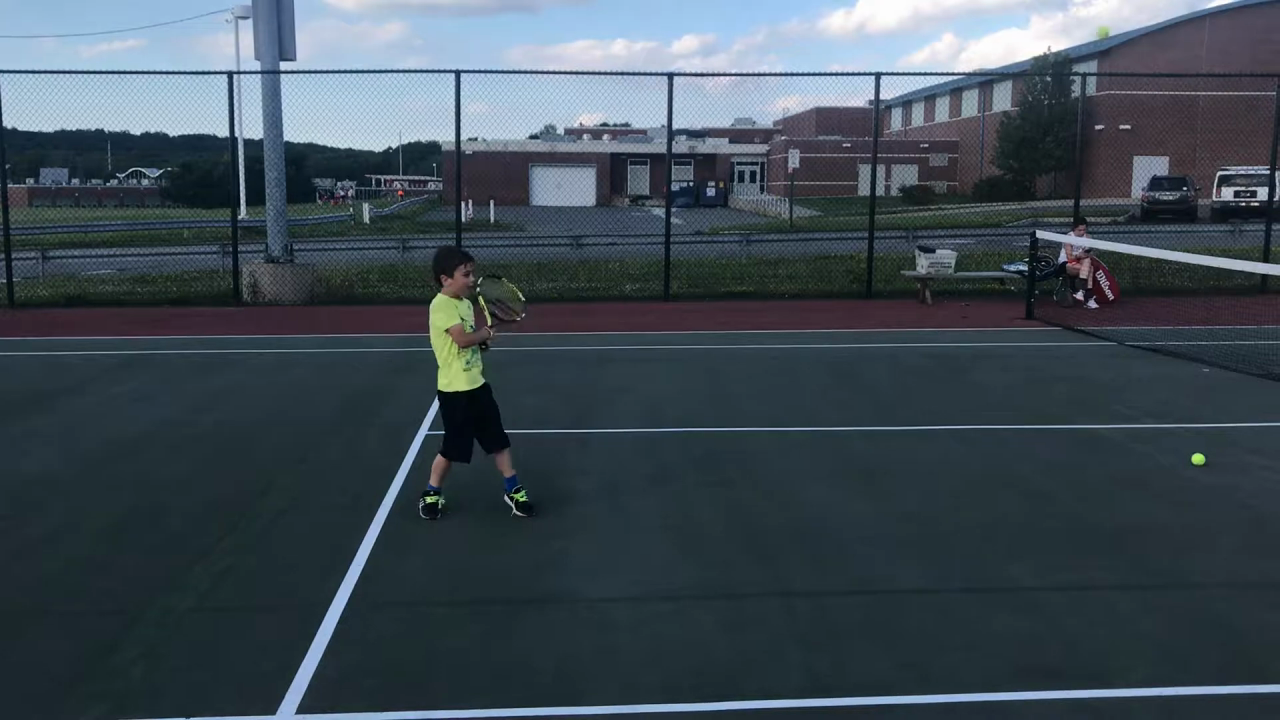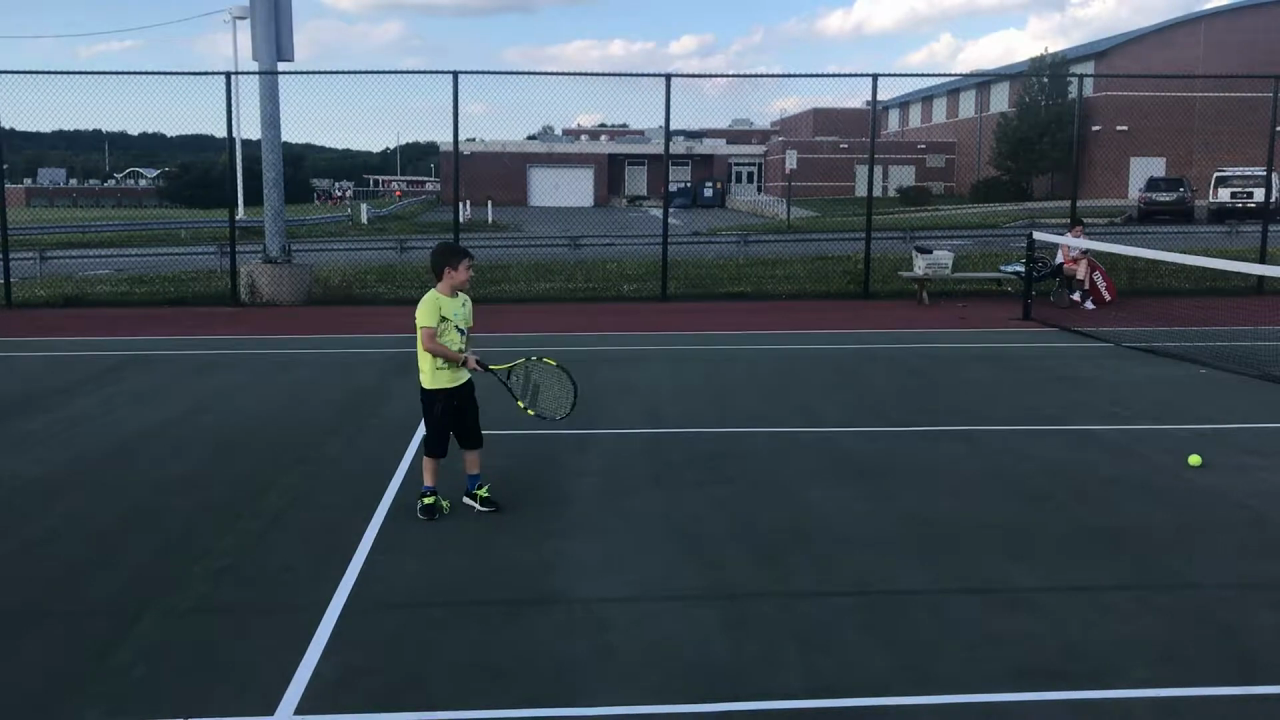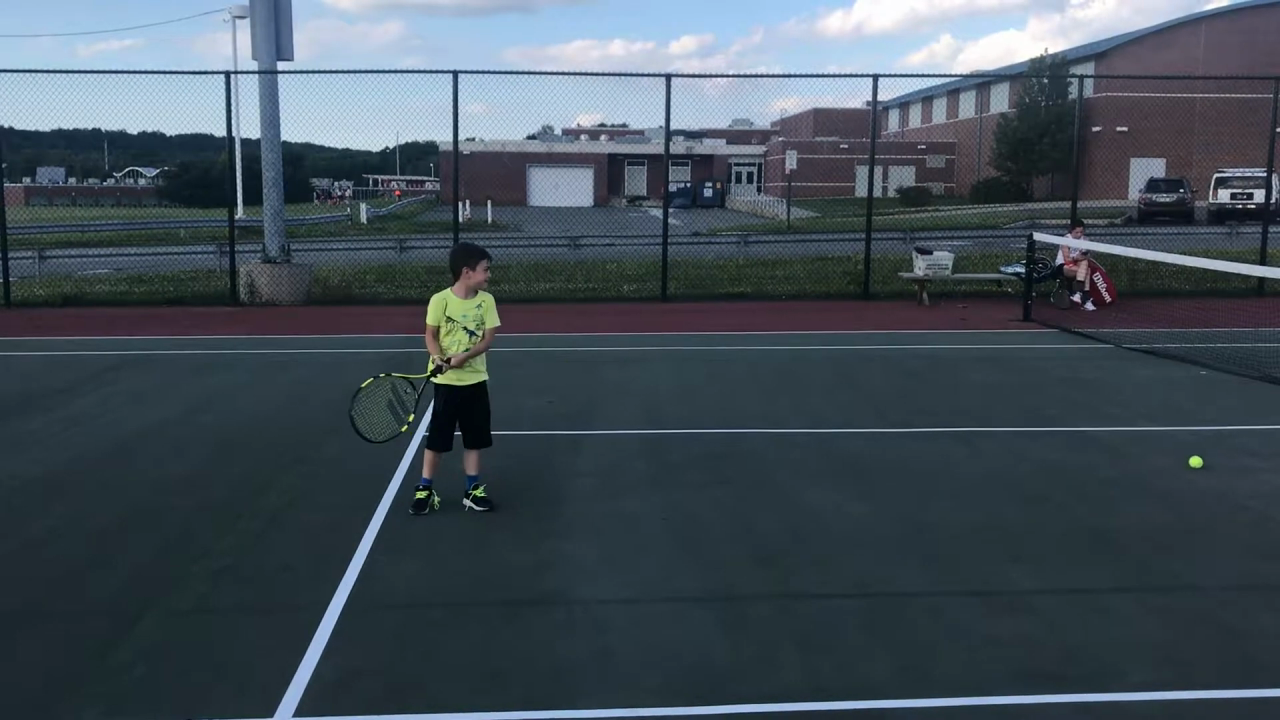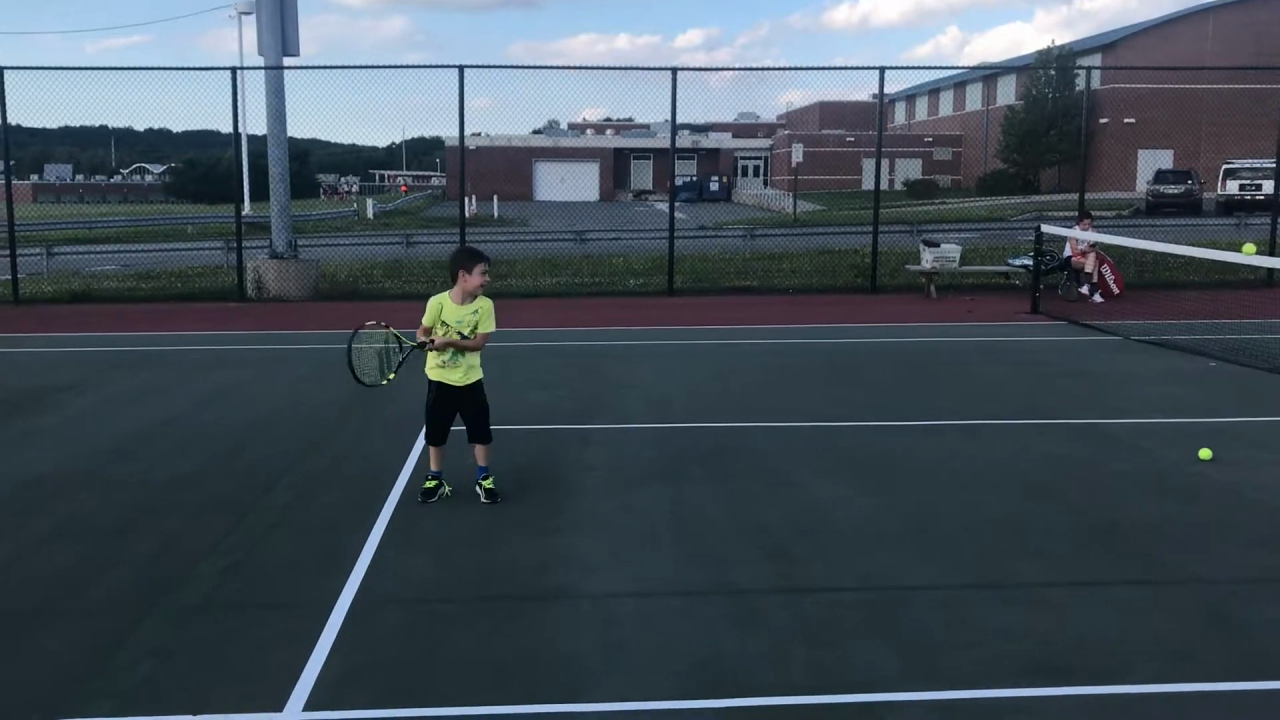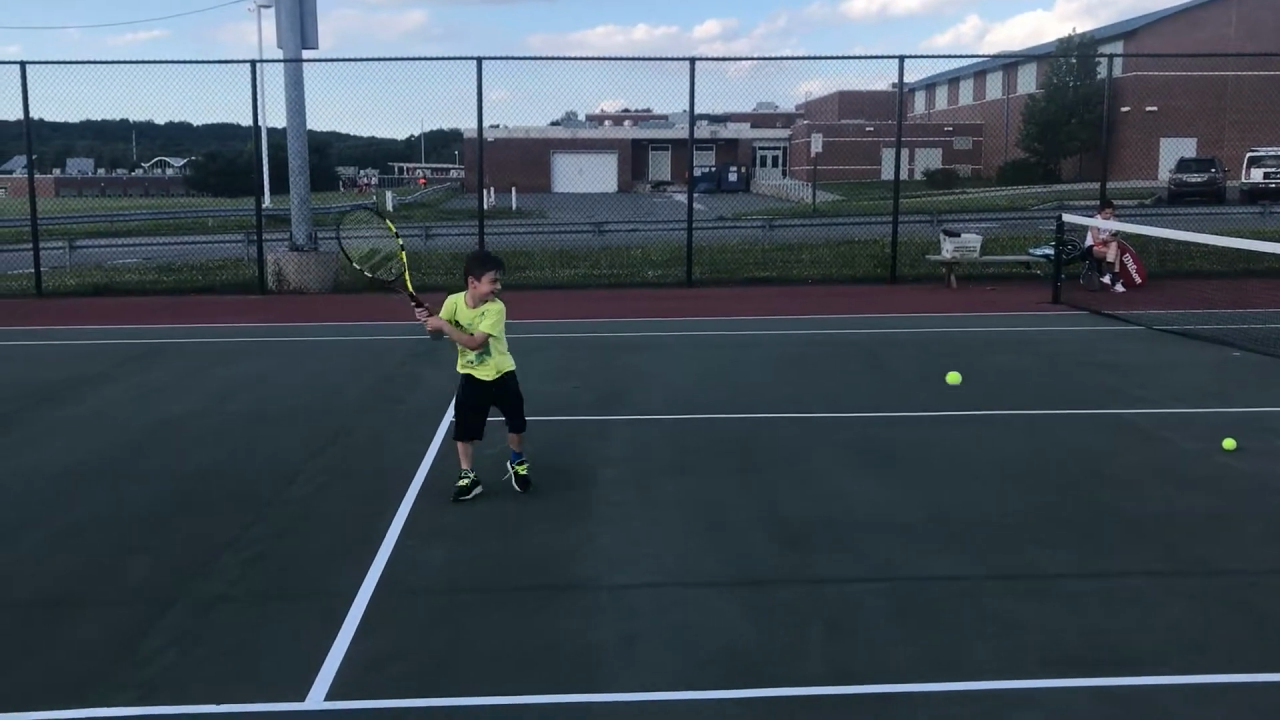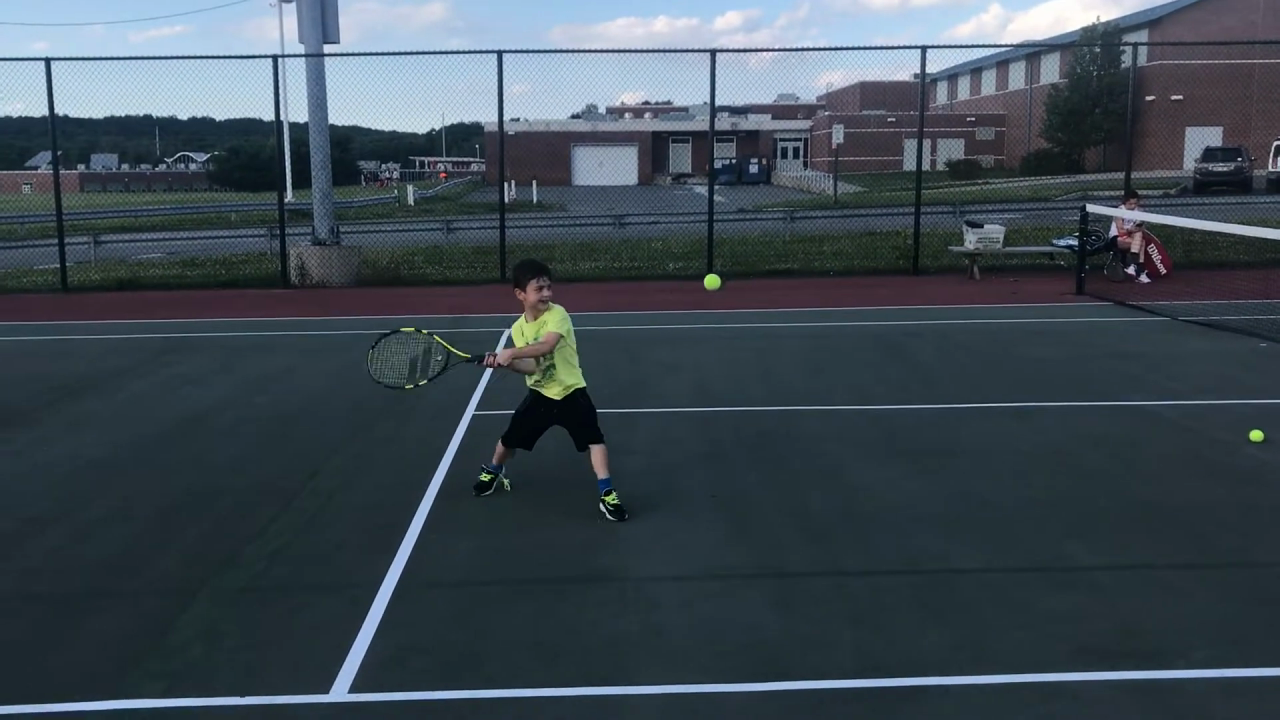
dt=0.4s
person 1, frame 1
left shoulder: (466, 302)
right shoulder: (442, 304)
right elbow: (463, 338)
left wrist: (480, 338)
right wrist: (486, 333)
left hip: (476, 384)
right hip: (454, 389)
left knee: (498, 439)
right knee: (454, 446)
left ankle: (513, 490)
right ankle: (432, 494)
person 1, frame 2
left shoulder: (463, 300)
right shoulder: (430, 302)
right elbow: (428, 342)
left wrist: (467, 356)
right wrist: (462, 357)
left hip: (462, 381)
right hip: (436, 385)
left knee: (472, 437)
right knee: (435, 441)
left ankle: (474, 489)
right ankle: (429, 495)
person 1, frame 3
left shoulder: (487, 300)
right shoulder: (440, 300)
left elbow: (488, 339)
right elbow: (431, 336)
left wrist: (464, 356)
right wrist: (437, 357)
left hip: (475, 380)
right hip: (446, 381)
left knee: (475, 437)
right knee: (437, 437)
left ankle: (472, 489)
right ankle: (424, 489)
person 1, frame 4
left shoulder: (485, 305)
right shoulder: (437, 302)
left elbow: (480, 343)
right elbow: (424, 331)
left wrist: (451, 342)
right wrist: (425, 340)
left hip: (470, 379)
right hip: (440, 378)
left knee: (480, 431)
right knee: (435, 432)
left ankle: (484, 479)
right ankle: (435, 479)
person 1, frame 5
left shoulder: (496, 309)
right shoulder: (453, 302)
left elbow: (472, 343)
right elbow: (440, 332)
left wrist: (442, 326)
right wrist: (428, 320)
left hip: (501, 372)
right hip: (472, 373)
left knee: (516, 422)
right knee: (463, 427)
left ankle: (517, 462)
right ankle: (469, 477)
person 1, frame 6
left shoulder: (556, 314)
right shoulder: (519, 329)
left elbow: (546, 346)
right elbow: (532, 367)
left wrist: (512, 353)
right wrist: (505, 362)
left hip: (571, 390)
right hip: (540, 394)
left knee: (594, 438)
right knee: (513, 439)
left ankle: (607, 494)
right ankle: (493, 471)
